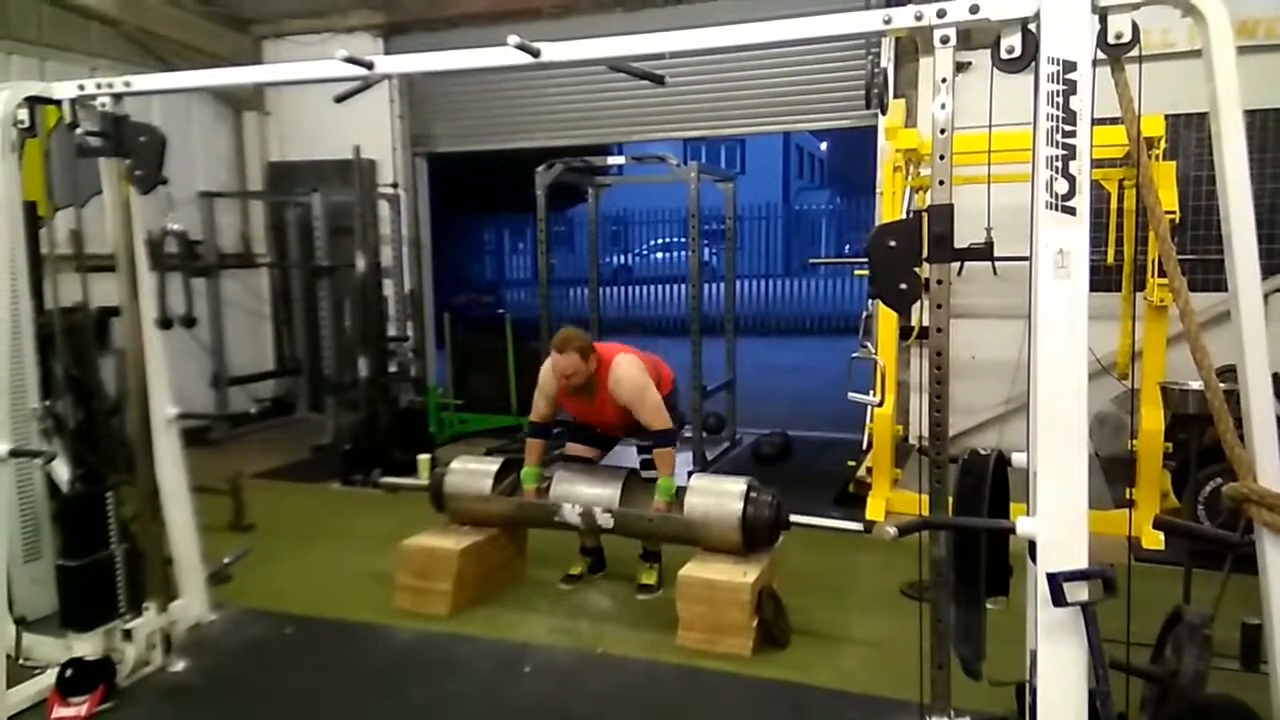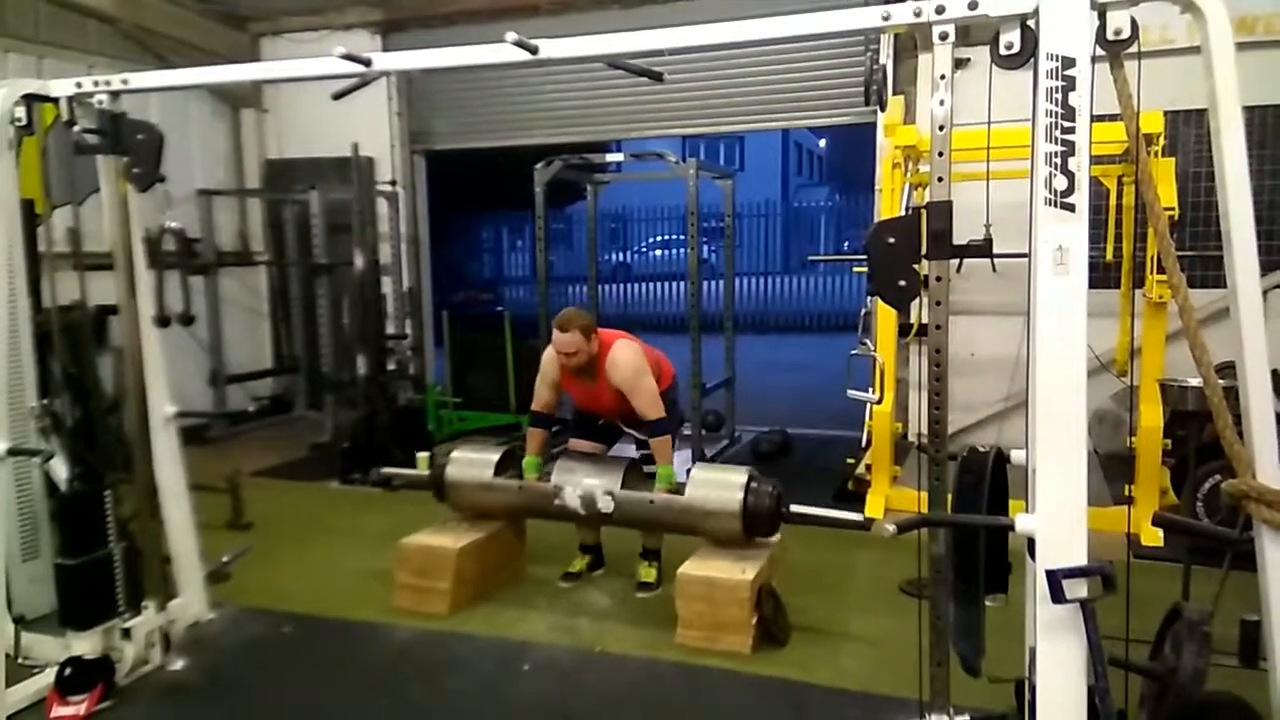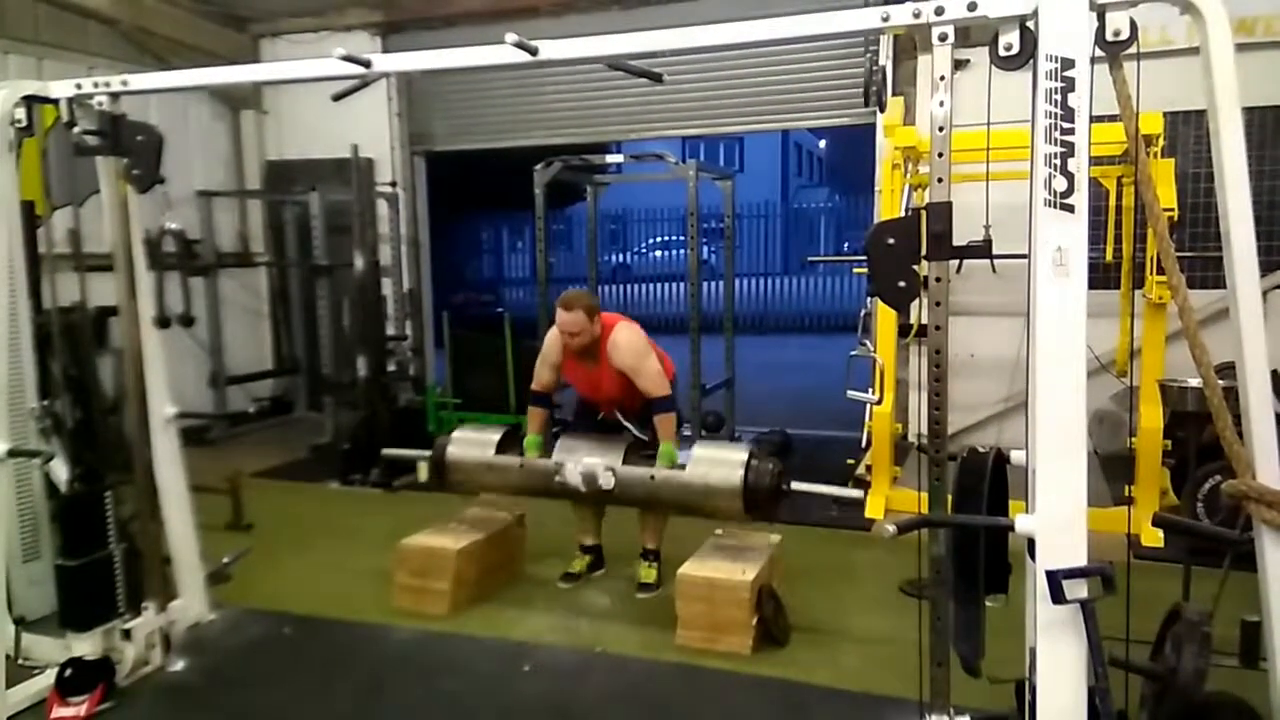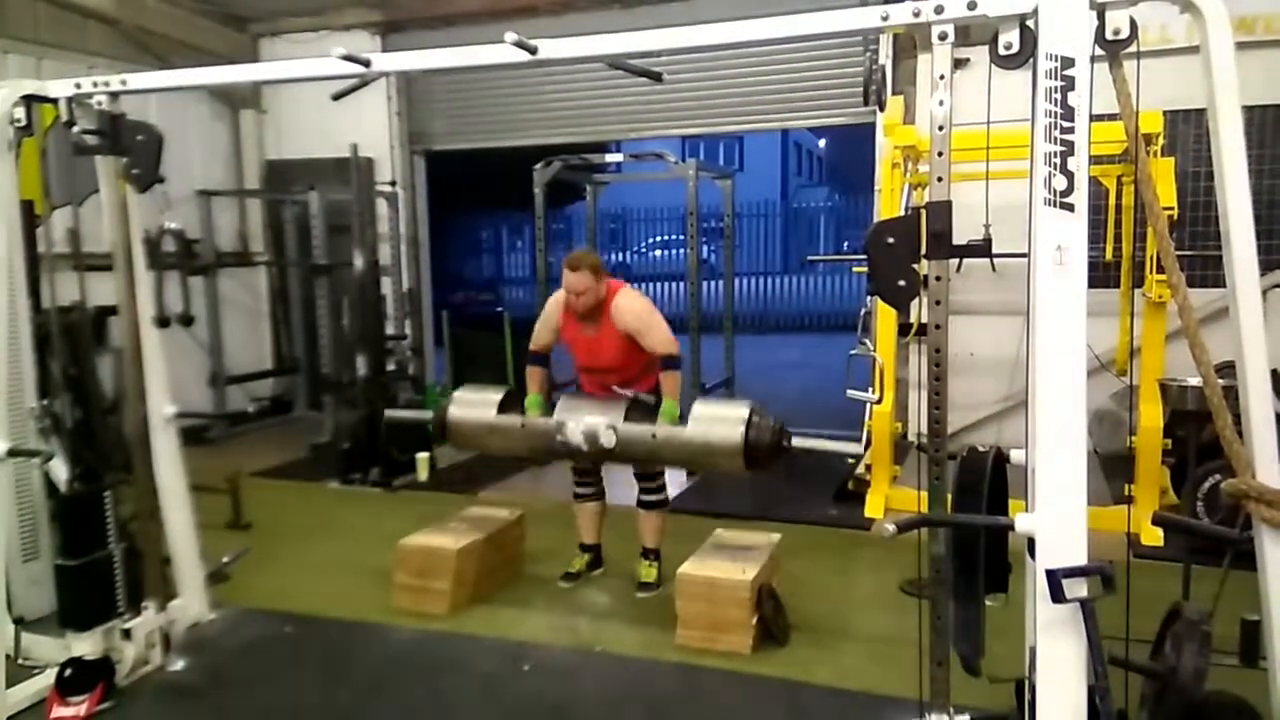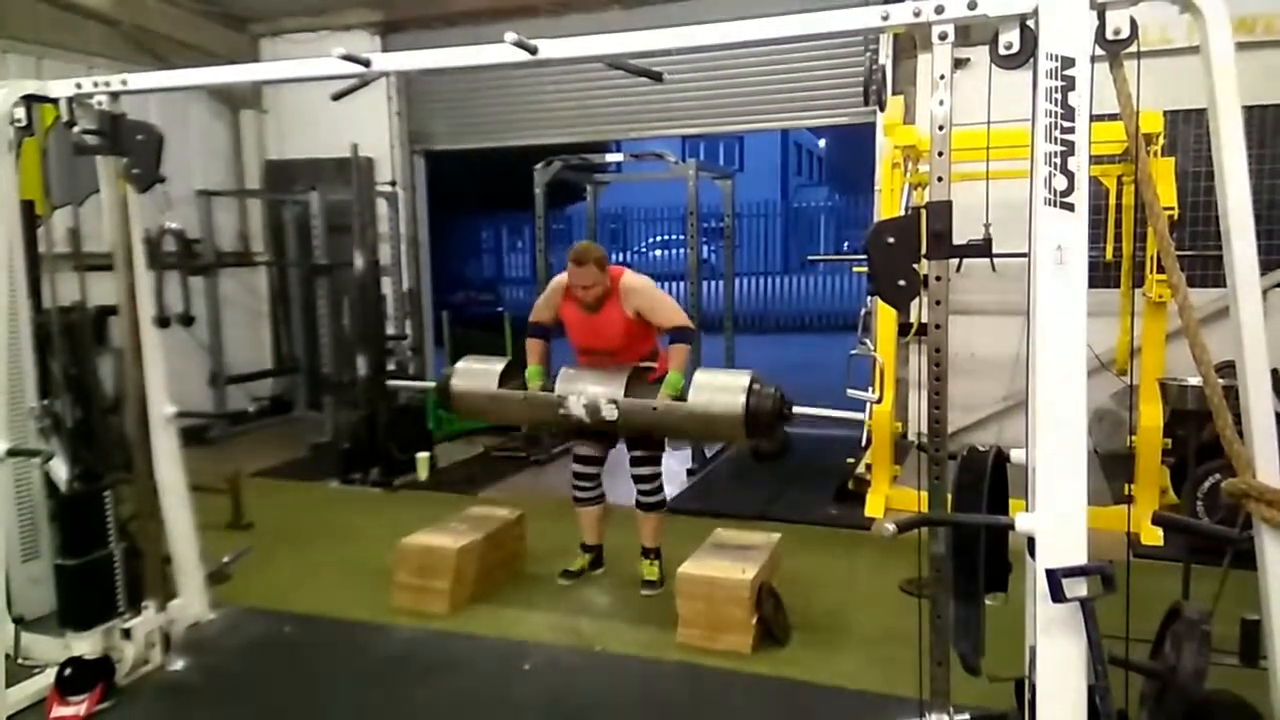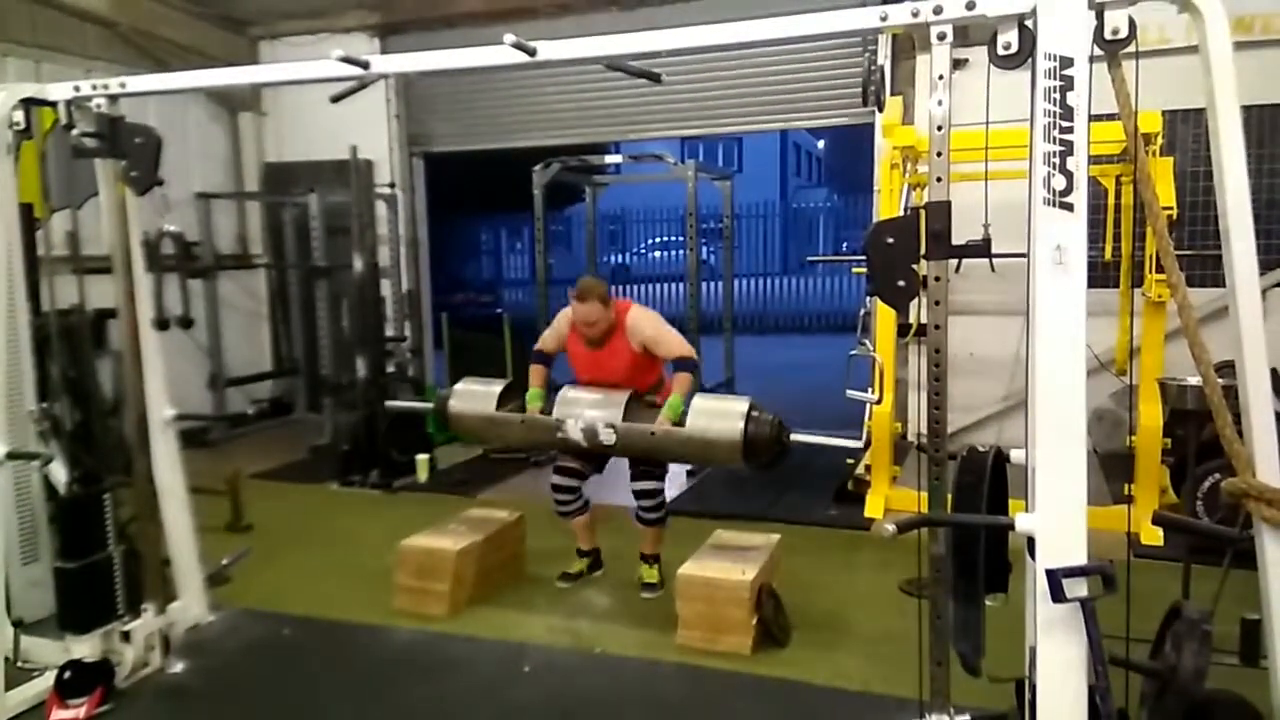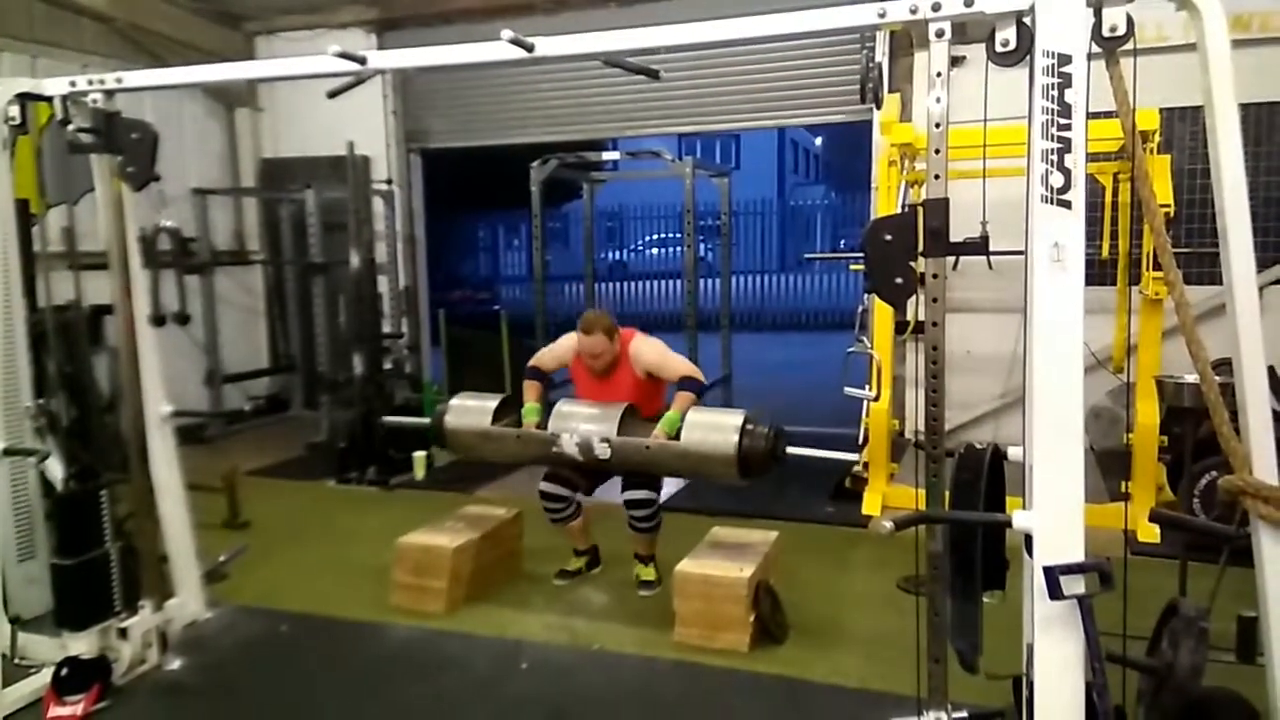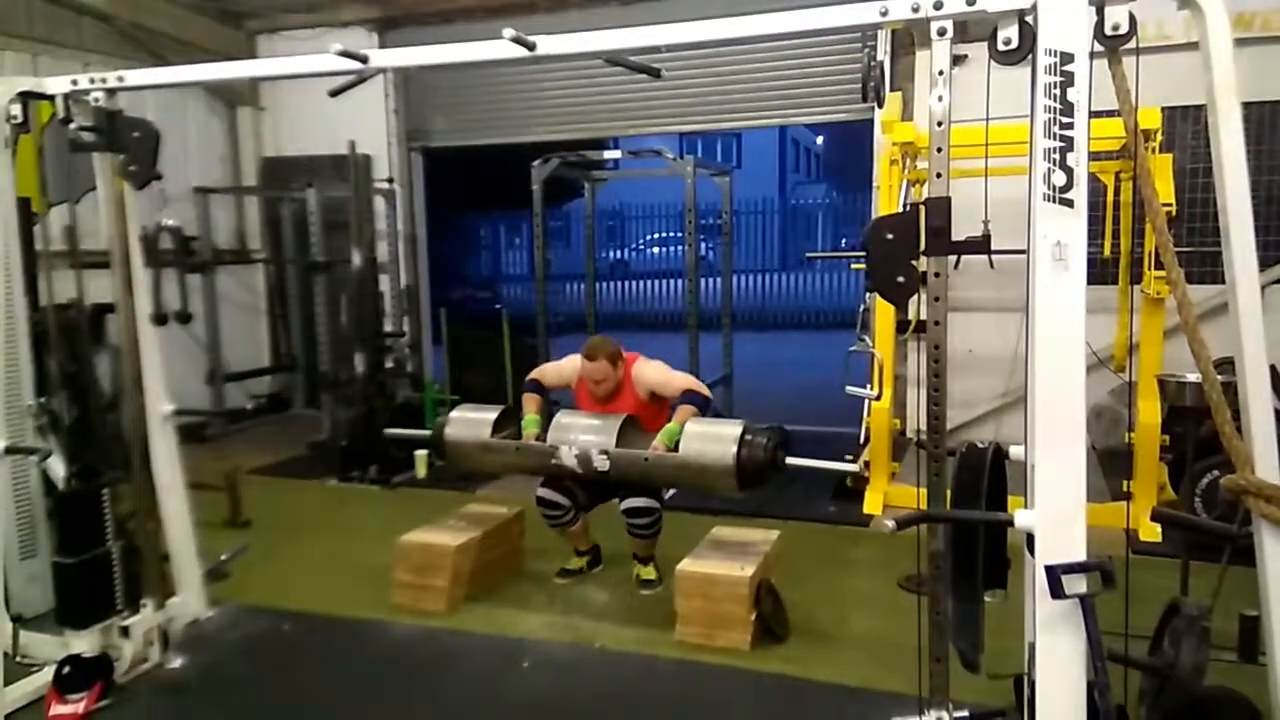
dt=0.2s
person 1, frame 1
left shoulder: (624, 373)
right shoulder: (550, 373)
left elbow: (663, 430)
right elbow: (539, 421)
left wrist: (665, 490)
right wrist: (530, 478)
left hip: (655, 400)
left knee: (652, 479)
left ankle: (651, 562)
right ankle: (591, 555)
person 1, frame 2
left shoulder: (622, 359)
right shoulder: (552, 359)
left elbow: (655, 419)
right elbow: (540, 411)
left wrist: (665, 477)
right wrist: (532, 467)
left hip: (655, 395)
right hip: (595, 407)
left knee: (652, 479)
left ankle: (651, 559)
right ankle: (590, 554)
person 1, frame 3
left shoulder: (624, 341)
right shoulder: (555, 342)
left elbow: (661, 397)
right elbow: (540, 391)
left wrist: (667, 455)
right wrist: (532, 446)
left hip: (650, 395)
right hip: (596, 400)
left ankle: (650, 560)
right ankle: (590, 554)
person 1, frame 4
left shoulder: (627, 305)
right shoulder: (557, 305)
left elbow: (669, 355)
right elbow: (538, 352)
left wrist: (669, 414)
right wrist: (534, 405)
left hip: (644, 392)
right hip: (594, 393)
left knee: (648, 472)
right knee: (584, 470)
left ankle: (650, 559)
right ankle: (589, 554)
person 1, frame 5
left shoulder: (633, 287)
right shoulder: (559, 288)
left elbow: (682, 328)
right elbow: (537, 325)
left wrist: (672, 384)
right wrist: (534, 374)
left knee: (646, 474)
right knee: (584, 471)
left ankle: (651, 558)
right ankle: (590, 554)
person 1, frame 6
left shoulder: (638, 321)
right shoulder: (566, 321)
left elbow: (686, 359)
right elbow: (542, 352)
left wrist: (672, 409)
right wrist: (535, 396)
left knee: (647, 488)
right knee: (563, 481)
left ankle: (650, 562)
right ankle: (588, 556)
person 1, frame 7
left shoulder: (641, 350)
right shoulder: (569, 346)
left elbow: (694, 379)
right elbow: (535, 367)
left wrist: (669, 423)
right wrist: (531, 410)
left knee: (639, 498)
right knee: (552, 489)
left ankle: (645, 561)
right ankle: (585, 554)
person 1, frame 8
left shoulder: (643, 373)
right shoulder: (574, 367)
left elbow: (699, 393)
right elbow: (535, 379)
left wrist: (669, 435)
right wrist: (531, 421)
left knee: (639, 506)
right knee: (548, 496)
left ankle: (644, 561)
right ankle: (586, 553)
